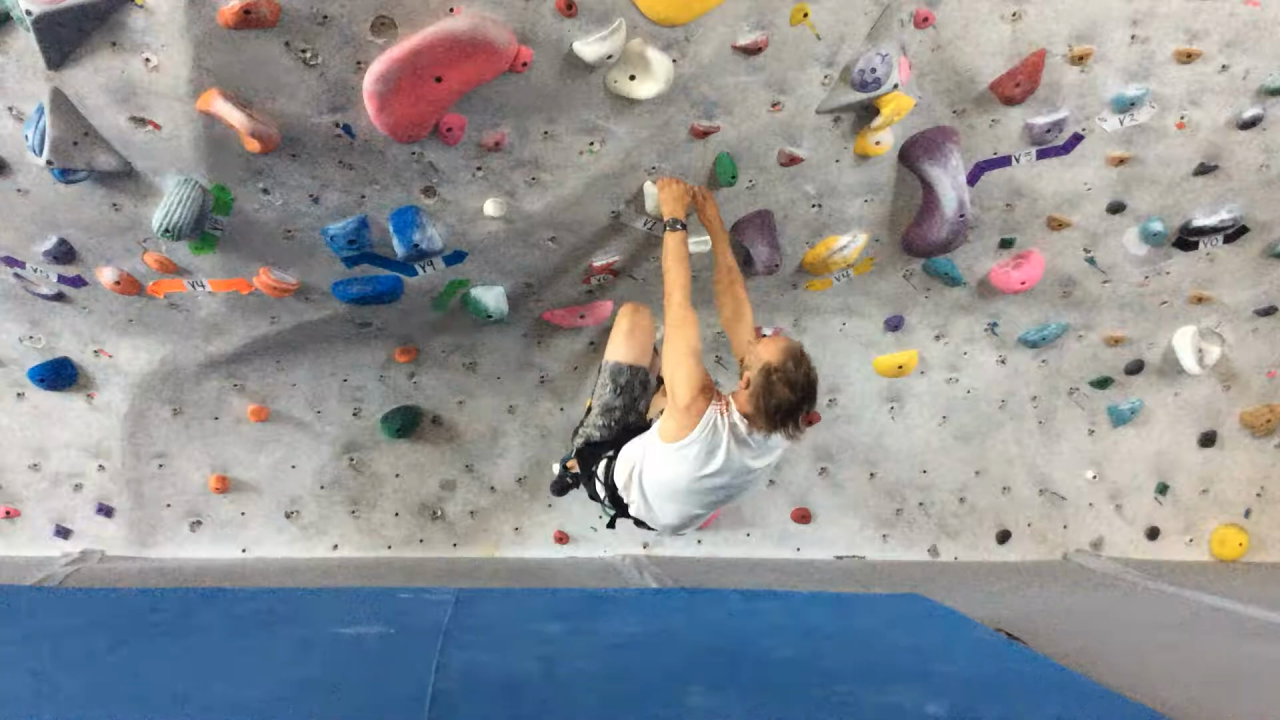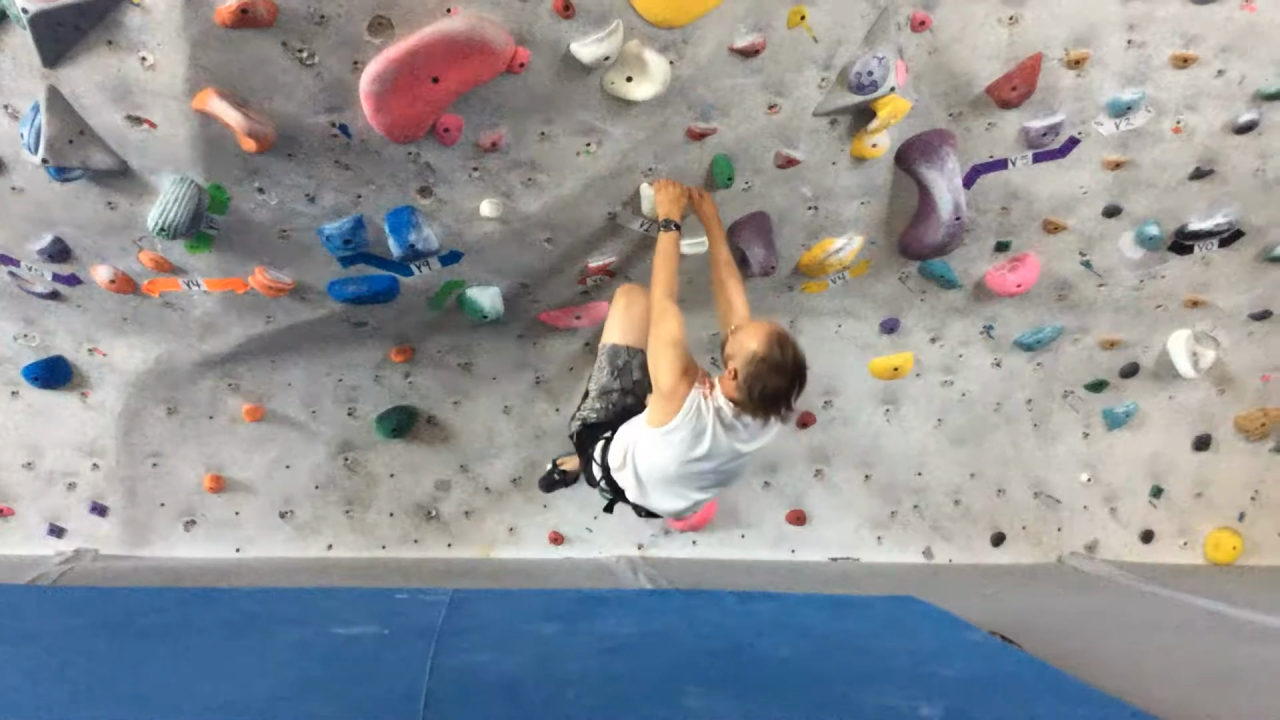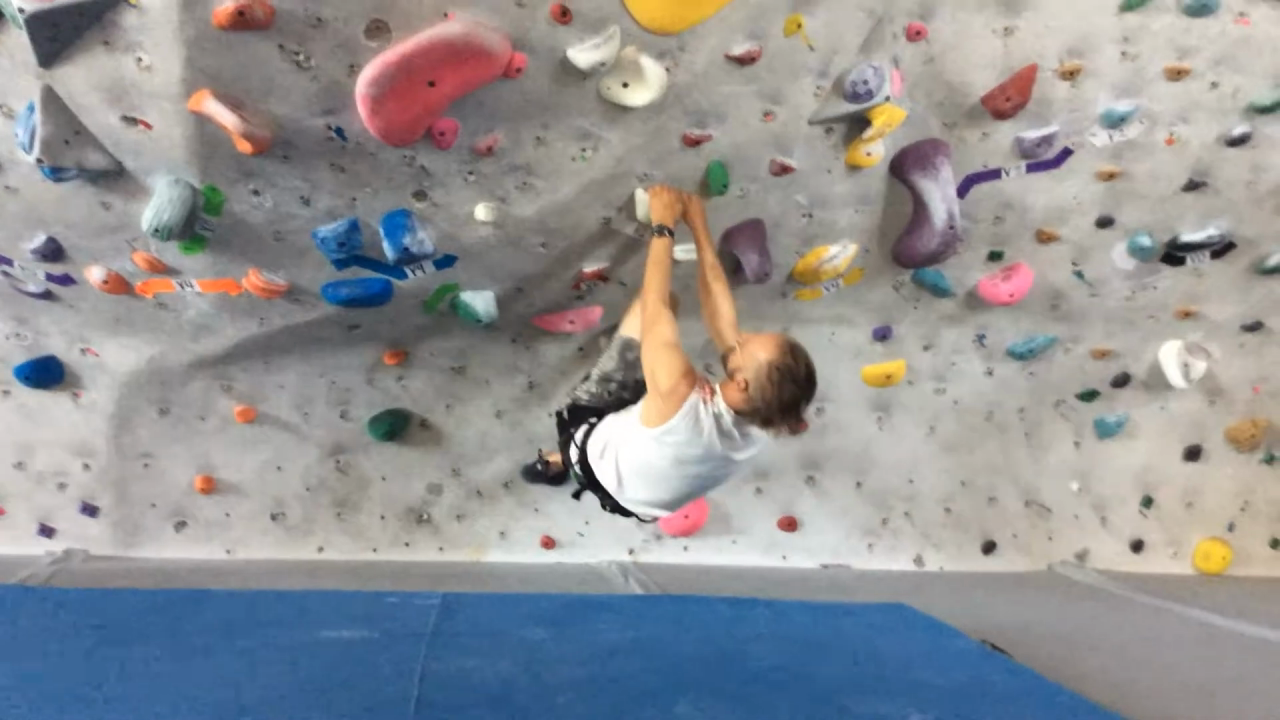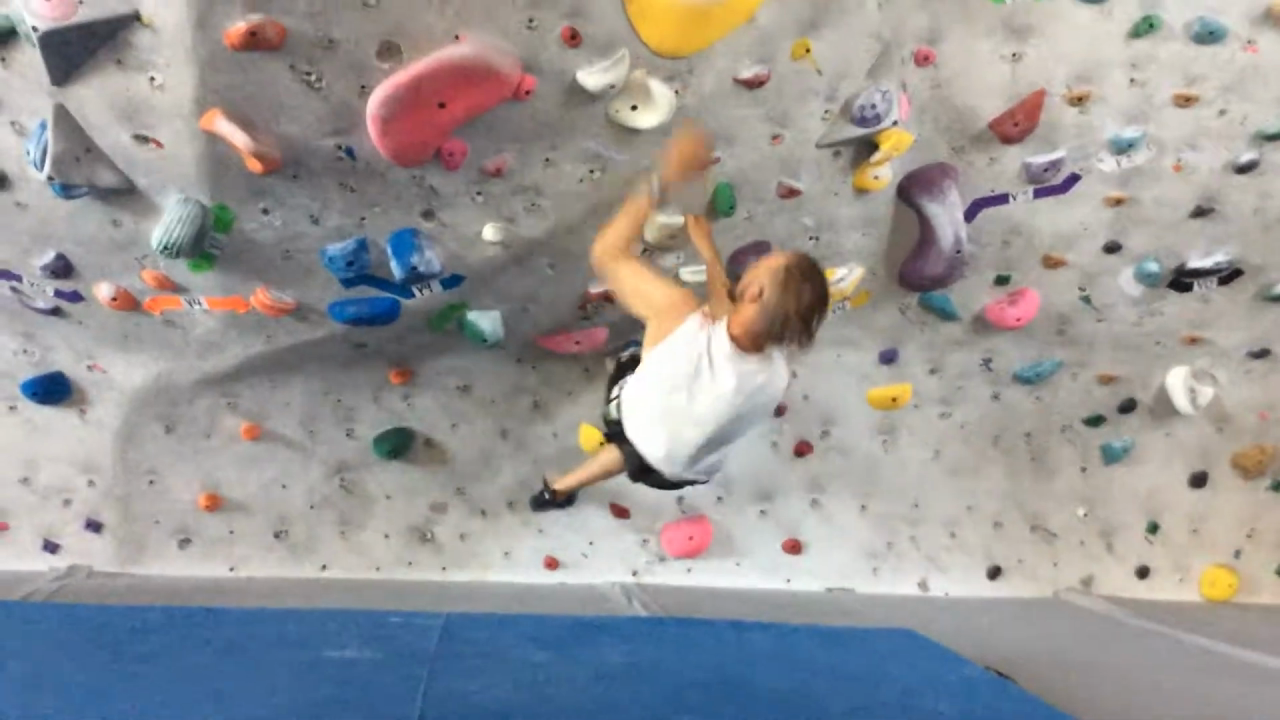
dt=0.4s
person 1, frame 1
left shoulder: (696, 408)
right shoulder: (780, 428)
left elbow: (678, 305)
right elbow: (736, 313)
left wrist: (675, 218)
right wrist: (715, 228)
left hip: (615, 480)
person 1, frame 2
left shoulder: (680, 394)
right shoulder: (771, 410)
left elbow: (664, 301)
right elbow: (734, 306)
left wrist: (670, 220)
right wrist: (713, 224)
left hip: (610, 461)
right ankle: (575, 465)
person 1, frame 3
left shoulder: (678, 395)
right shoulder: (763, 424)
left elbow: (656, 308)
right elbow: (722, 318)
left wrist: (663, 226)
right wrist: (699, 228)
left hip: (594, 453)
person 1, frame 4
left shoulder: (680, 318)
right shoulder: (775, 378)
left elbow: (606, 250)
left wrist: (663, 179)
right wrist: (708, 249)
left hip: (636, 436)
right hip: (685, 472)
right ankle: (563, 488)
